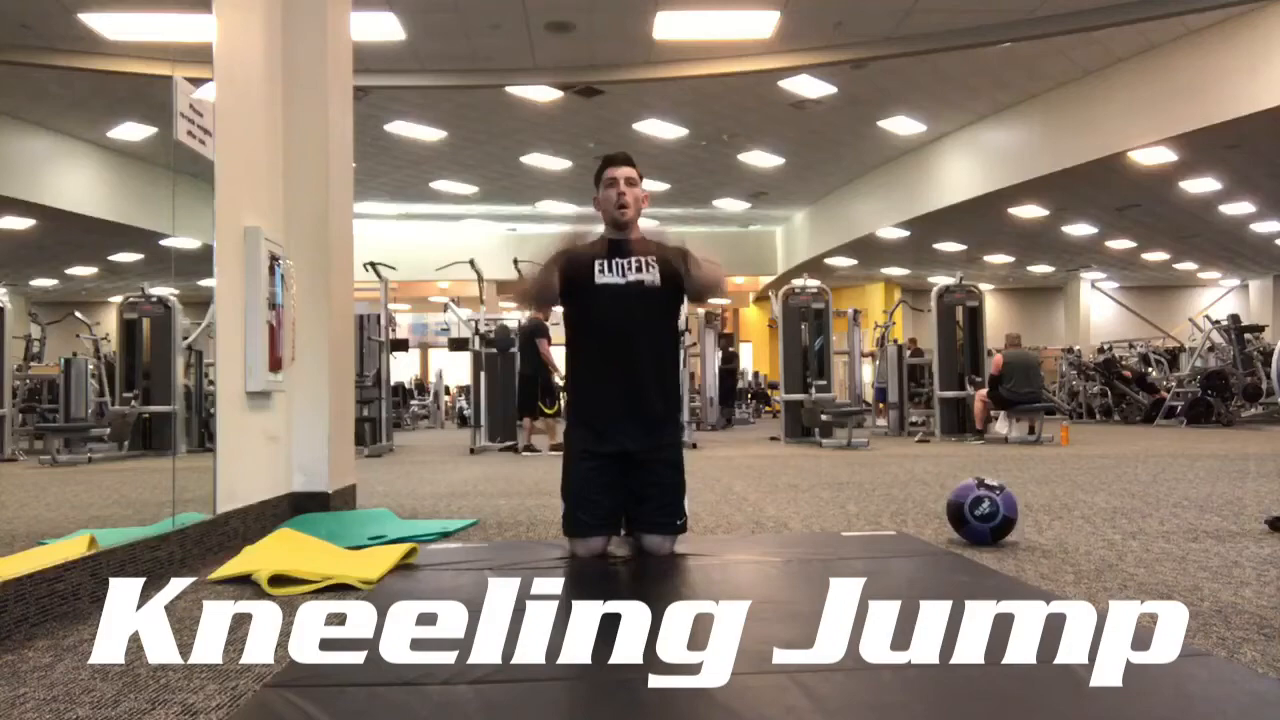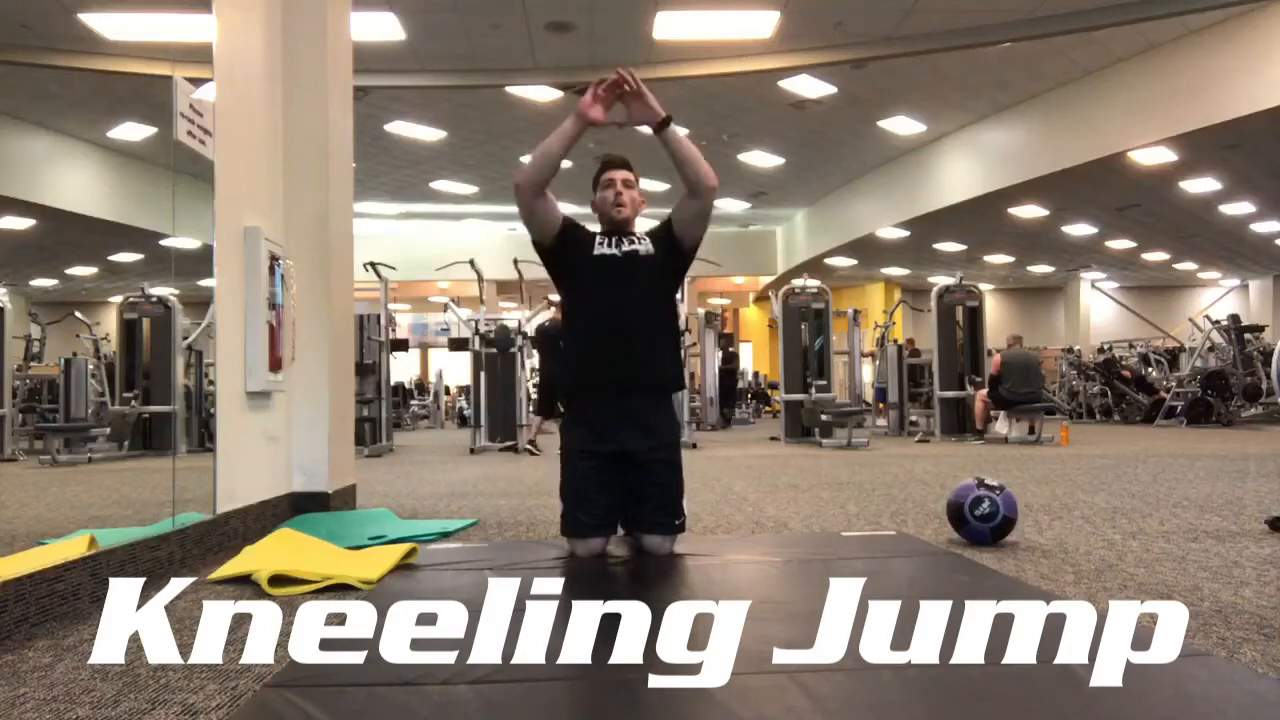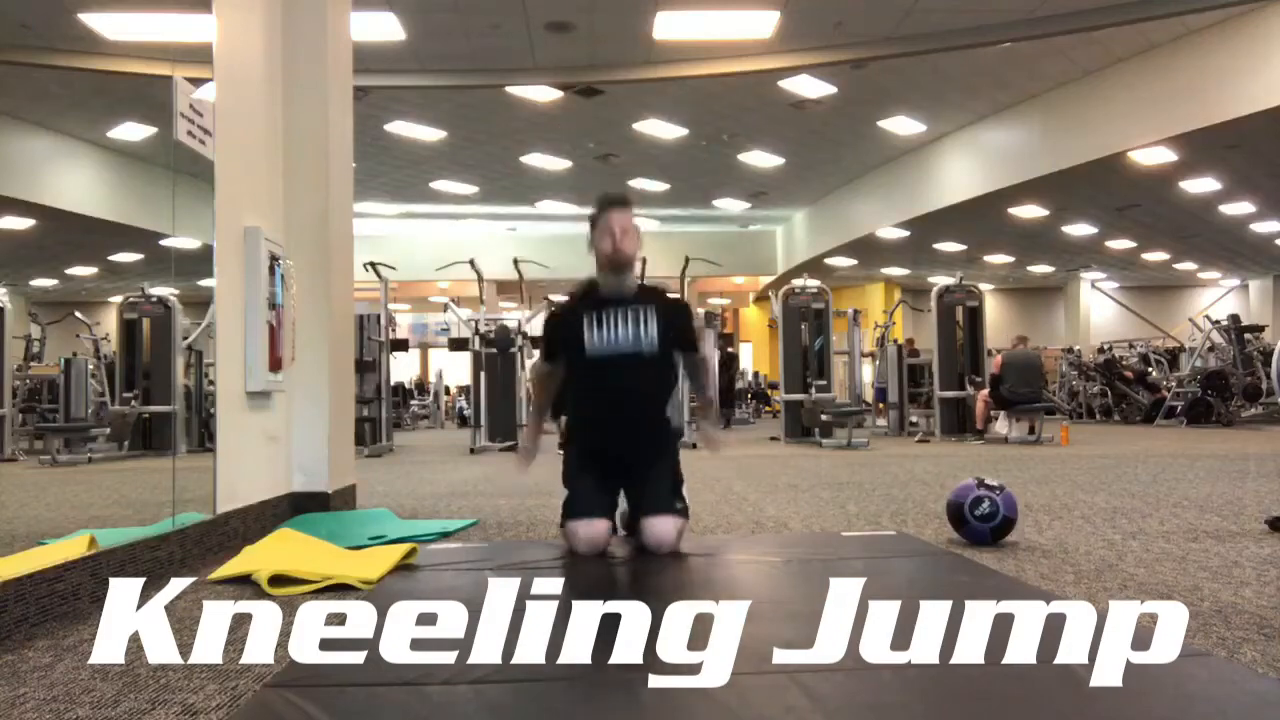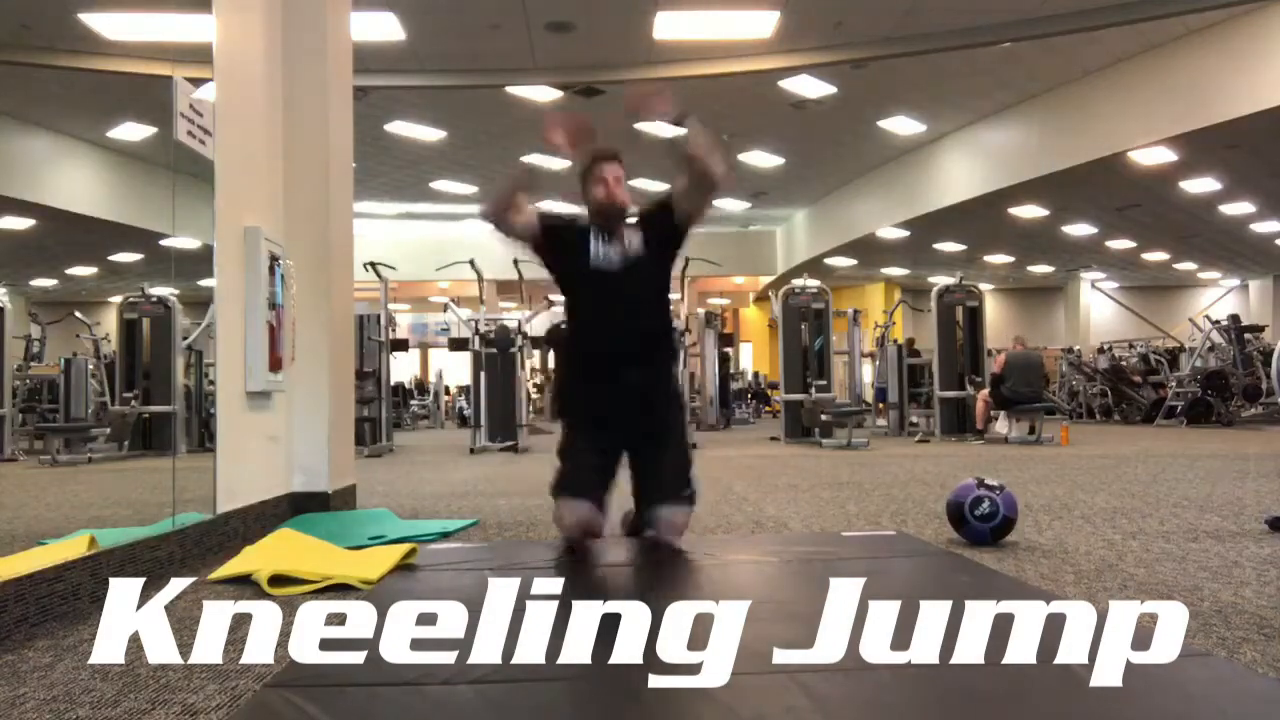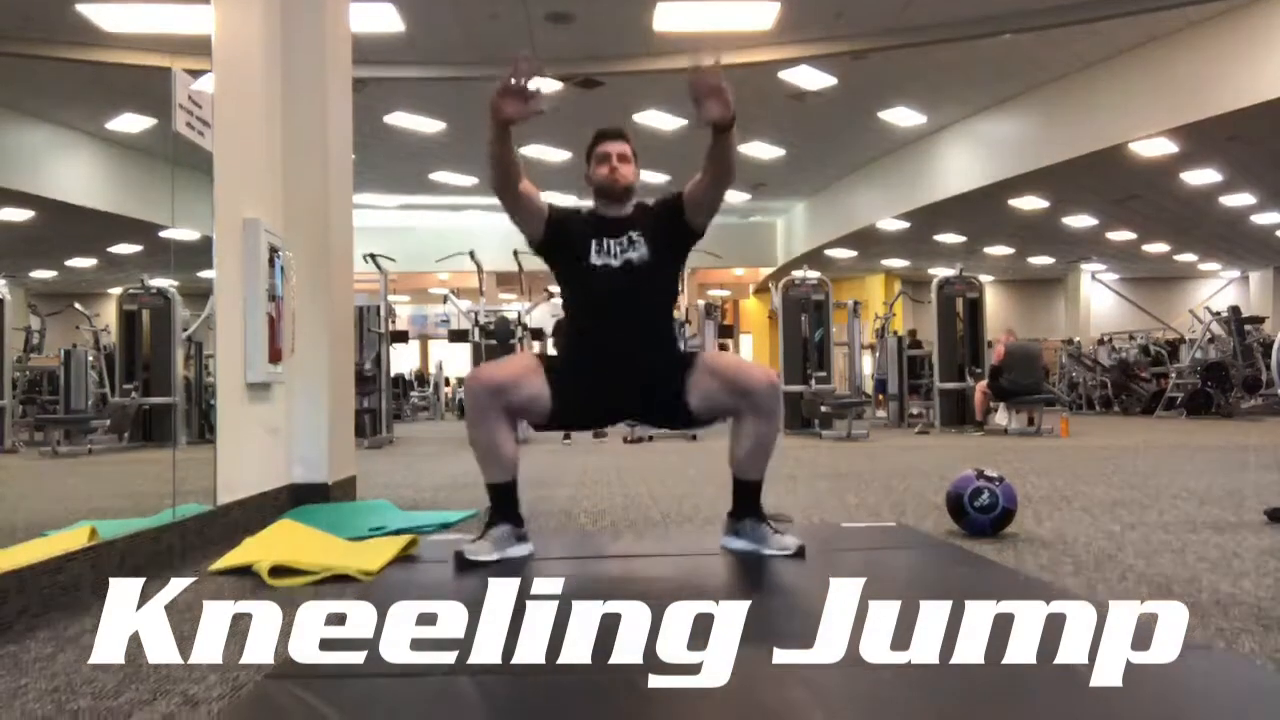
dt=0.4s
person 1, frame 1
left shoulder: (668, 261)
right shoulder: (578, 261)
left elbow: (714, 286)
right elbow: (535, 297)
left wrist: (678, 255)
right wrist: (559, 261)
left hip: (656, 426)
right hip: (591, 427)
left knee: (659, 547)
right knee: (588, 549)
person 1, frame 2
left shoulder: (665, 246)
right shoulder: (571, 246)
left elbow: (705, 188)
right elbow: (527, 187)
left wrist: (659, 122)
right wrist: (579, 122)
left hip: (653, 414)
right hip: (587, 416)
left knee: (658, 546)
right knee: (587, 549)
person 1, frame 3
left shoulder: (670, 310)
right shoulder: (568, 314)
left elbow: (695, 363)
right elbow: (548, 374)
left wrist: (708, 420)
right wrist: (532, 432)
left hip: (654, 451)
right hip: (591, 455)
left knee: (663, 539)
right knee: (588, 542)
left ankle: (639, 523)
person 1, frame 4
left shoulder: (655, 225)
right shoulder: (566, 237)
left elbow: (709, 182)
right elbow: (502, 217)
left wrist: (682, 126)
left hip: (655, 392)
right hip: (590, 395)
left knee: (671, 526)
right knee: (574, 523)
left ankle: (644, 516)
right ankle: (587, 525)
person 1, frame 5
left shoulder: (666, 222)
right shoulder: (565, 230)
left elbow: (717, 183)
right elbow: (510, 192)
left wrist: (722, 129)
right wrist: (503, 128)
left hip: (660, 376)
right hip: (586, 378)
left knee: (761, 388)
right knee: (485, 386)
left ankle: (745, 520)
right ankle: (506, 524)
